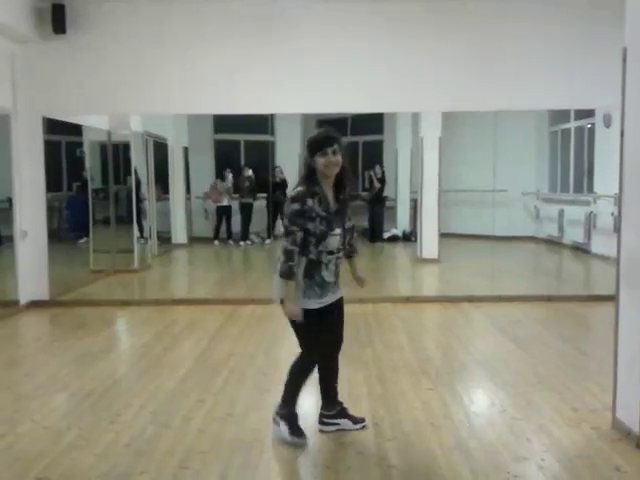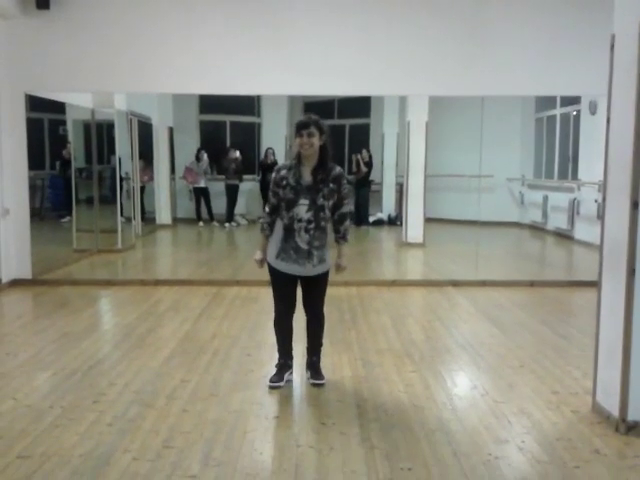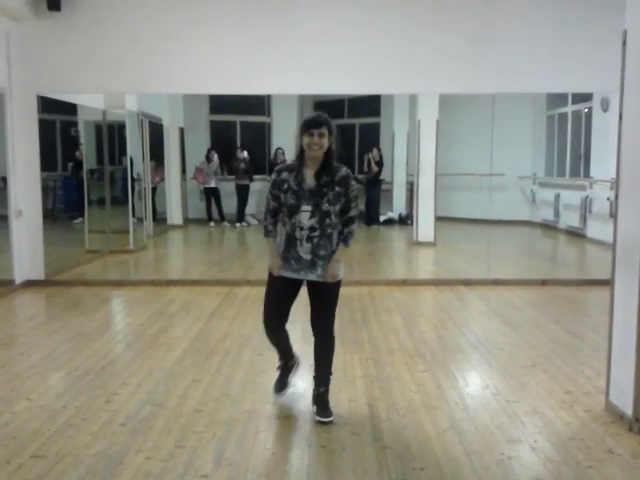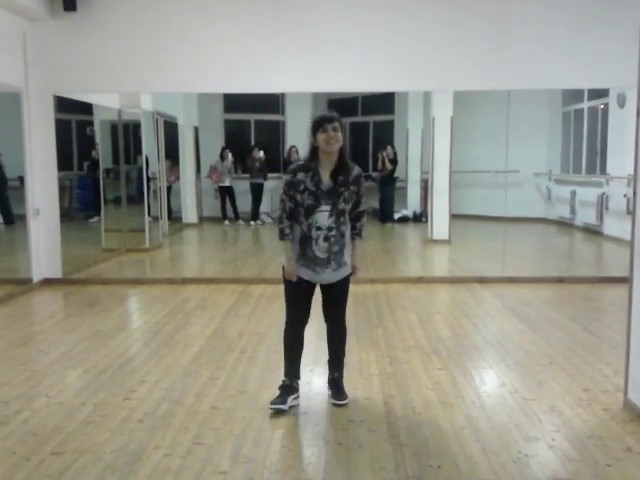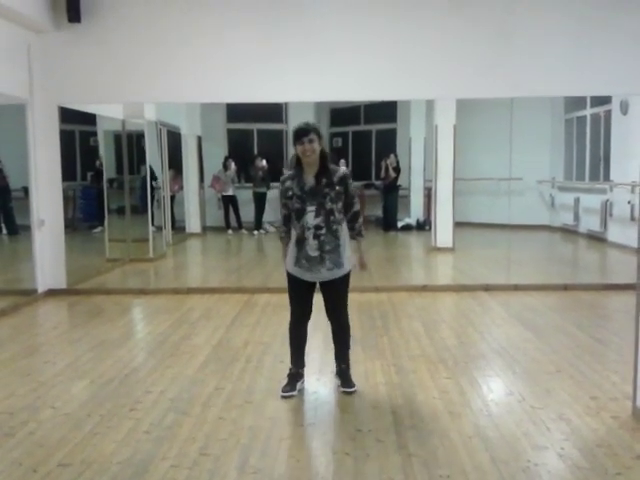
dt=1s
person 1, frame 1
left shoulder: (342, 192)
right shoulder: (301, 199)
right elbow: (291, 250)
left wrist: (353, 268)
right wrist: (289, 298)
left hip: (329, 286)
right hip: (303, 287)
left knee: (332, 346)
right knee: (313, 352)
left ankle: (330, 410)
right ankle: (284, 414)
person 1, frame 2
left shoulder: (335, 175)
right shoulder: (282, 173)
left elbow: (342, 216)
right elbow: (271, 211)
left wrist: (341, 254)
right wrist: (262, 248)
left hip: (317, 258)
right hip: (282, 256)
left knee: (315, 312)
right knee: (283, 312)
left ankle: (314, 364)
right ankle: (284, 364)
person 1, frame 3
left shoulder: (342, 176)
right shoulder: (283, 174)
left elbow: (350, 220)
right elbow: (270, 215)
left wrist: (337, 259)
right wrist: (273, 254)
left hip: (325, 267)
right hip: (286, 264)
left knee: (323, 330)
right knee: (272, 321)
left ankle: (321, 394)
right ankle: (288, 361)
person 1, frame 4
left shoulder: (354, 175)
right shoulder: (297, 173)
left elbow: (358, 216)
right elbow: (285, 217)
left wrist: (354, 254)
right wrist: (289, 259)
left hip: (337, 264)
right hip: (300, 262)
left knee: (336, 322)
right knee: (295, 323)
left ankle: (336, 380)
right ankle: (290, 387)
person 1, frame 5
left shoulder: (340, 177)
right shoulder: (287, 182)
left elbow: (354, 215)
right elbow: (285, 222)
left wrist: (360, 250)
right wrist: (285, 254)
left hip: (335, 262)
right hip: (299, 264)
left knee: (339, 318)
right knee: (298, 319)
left ankle: (343, 371)
right ankle: (296, 374)
